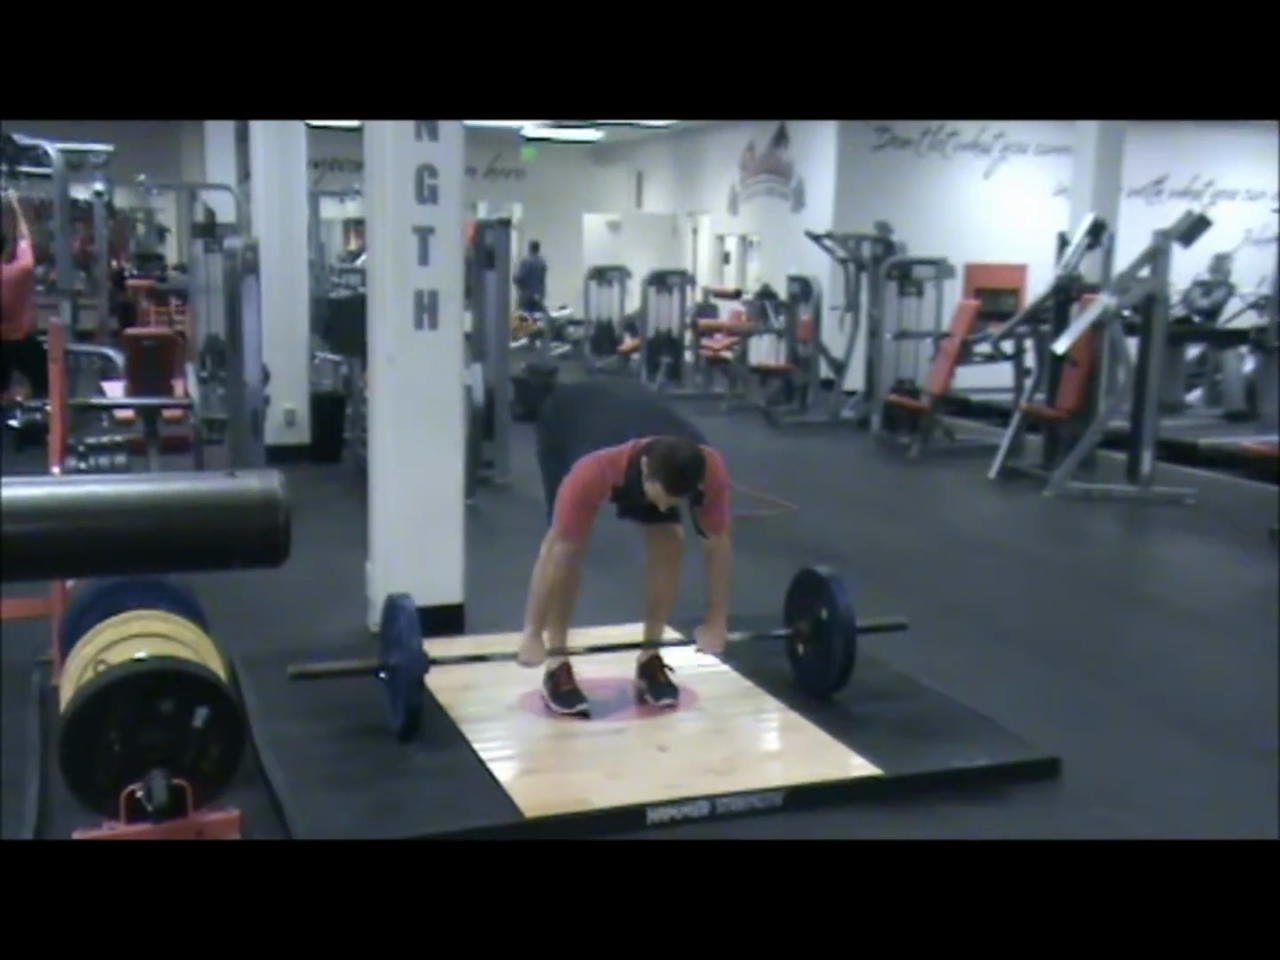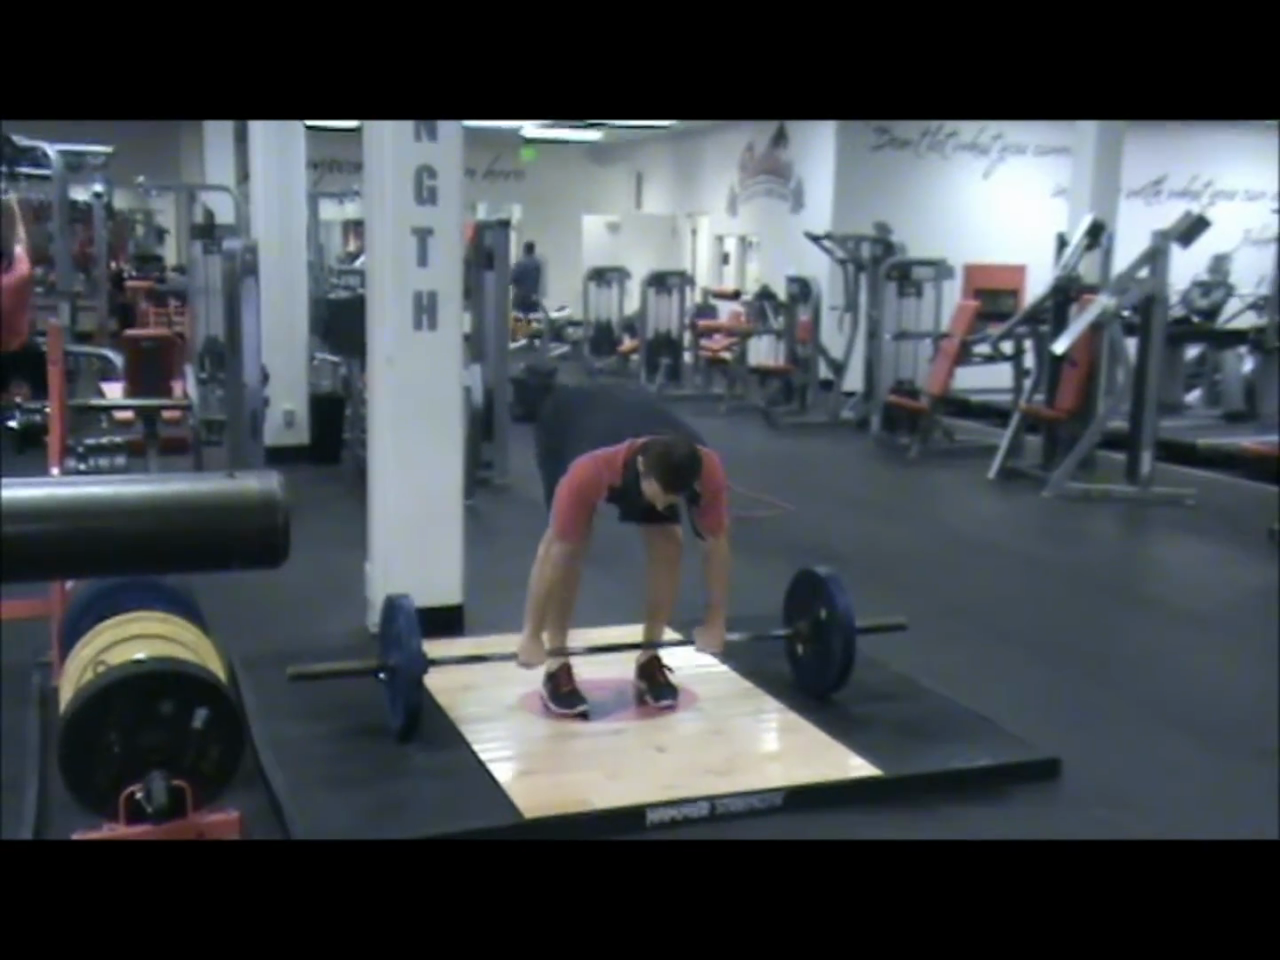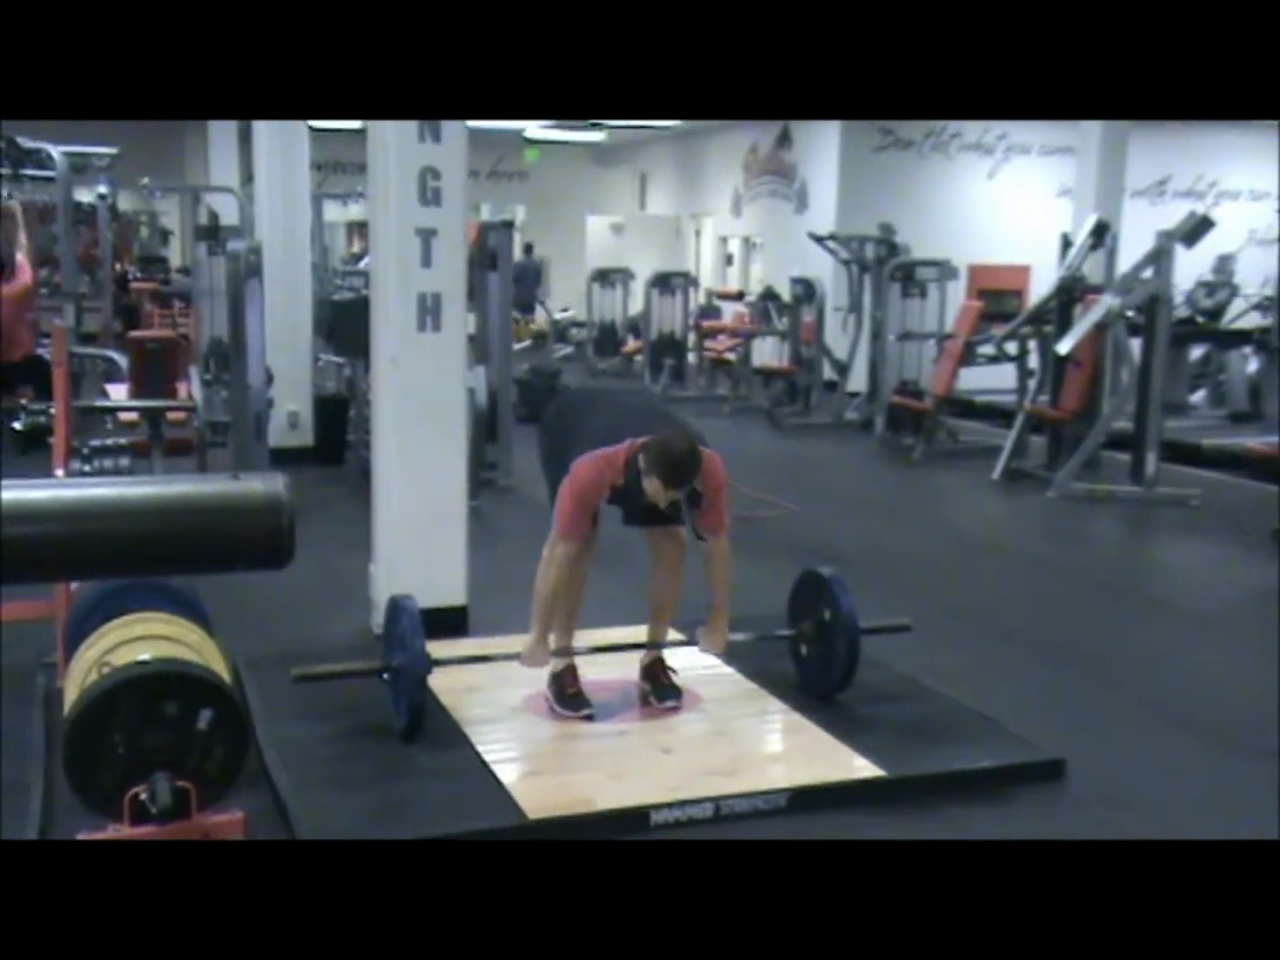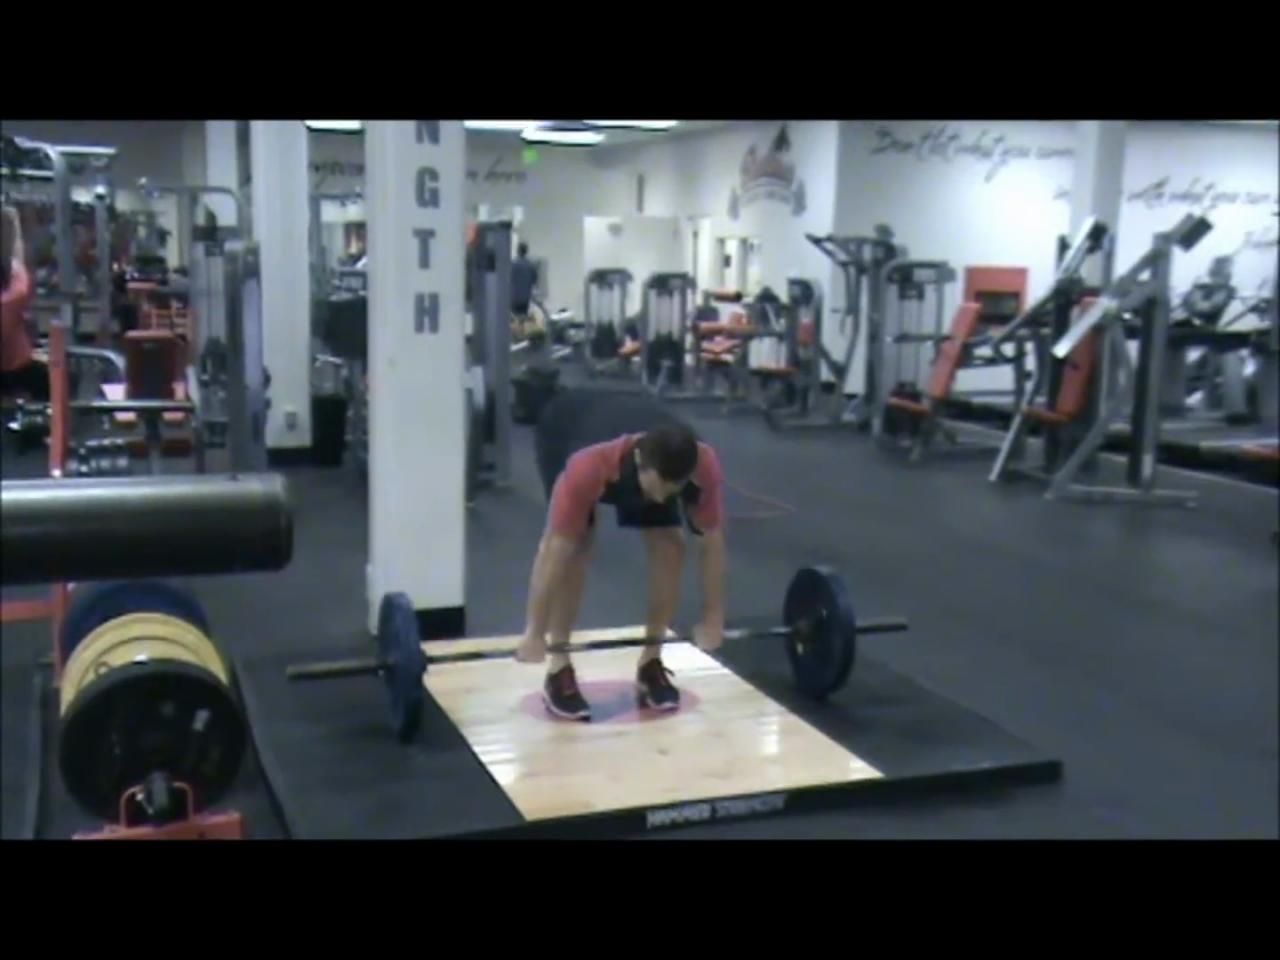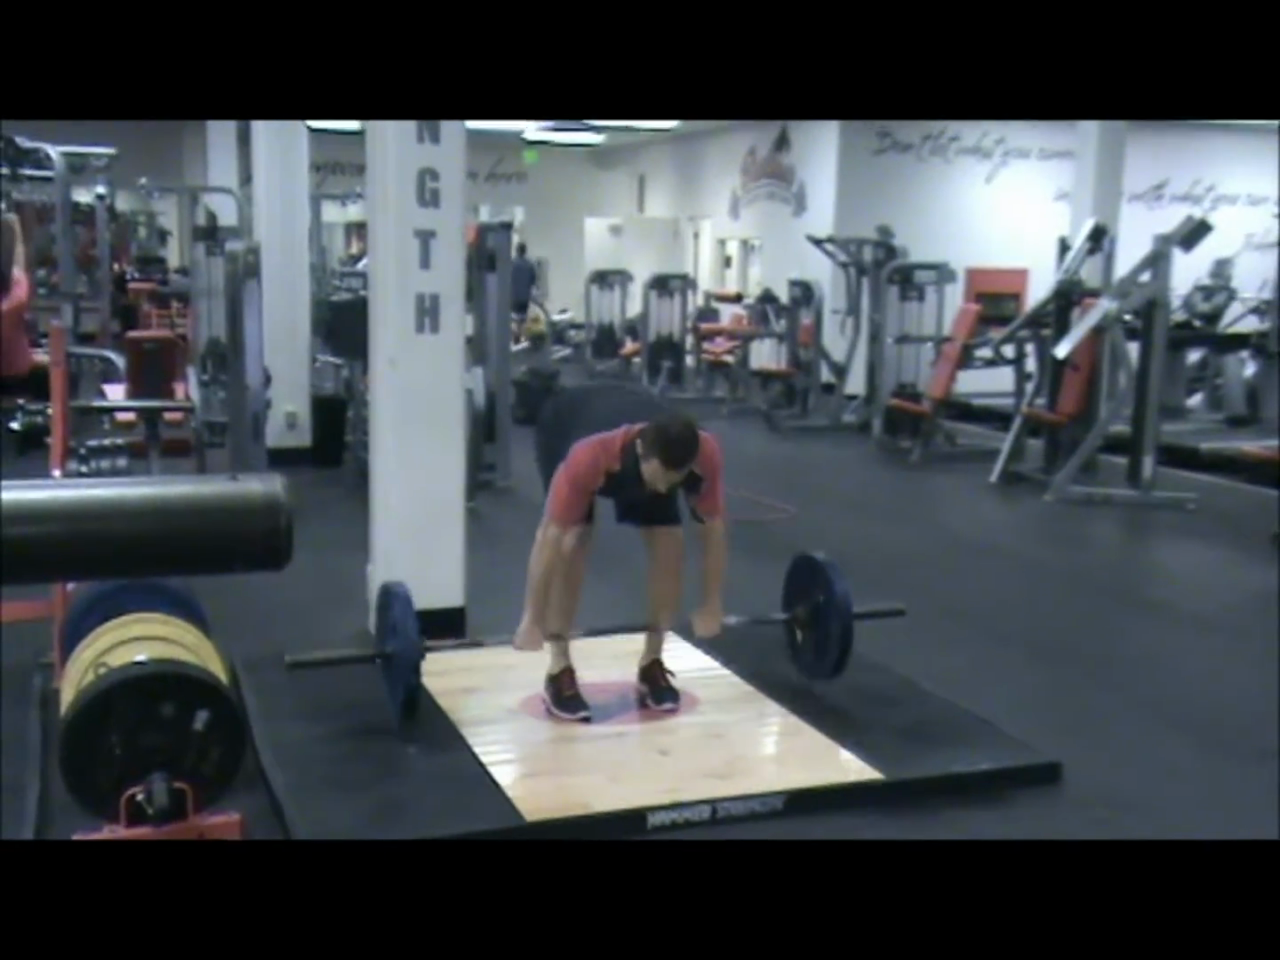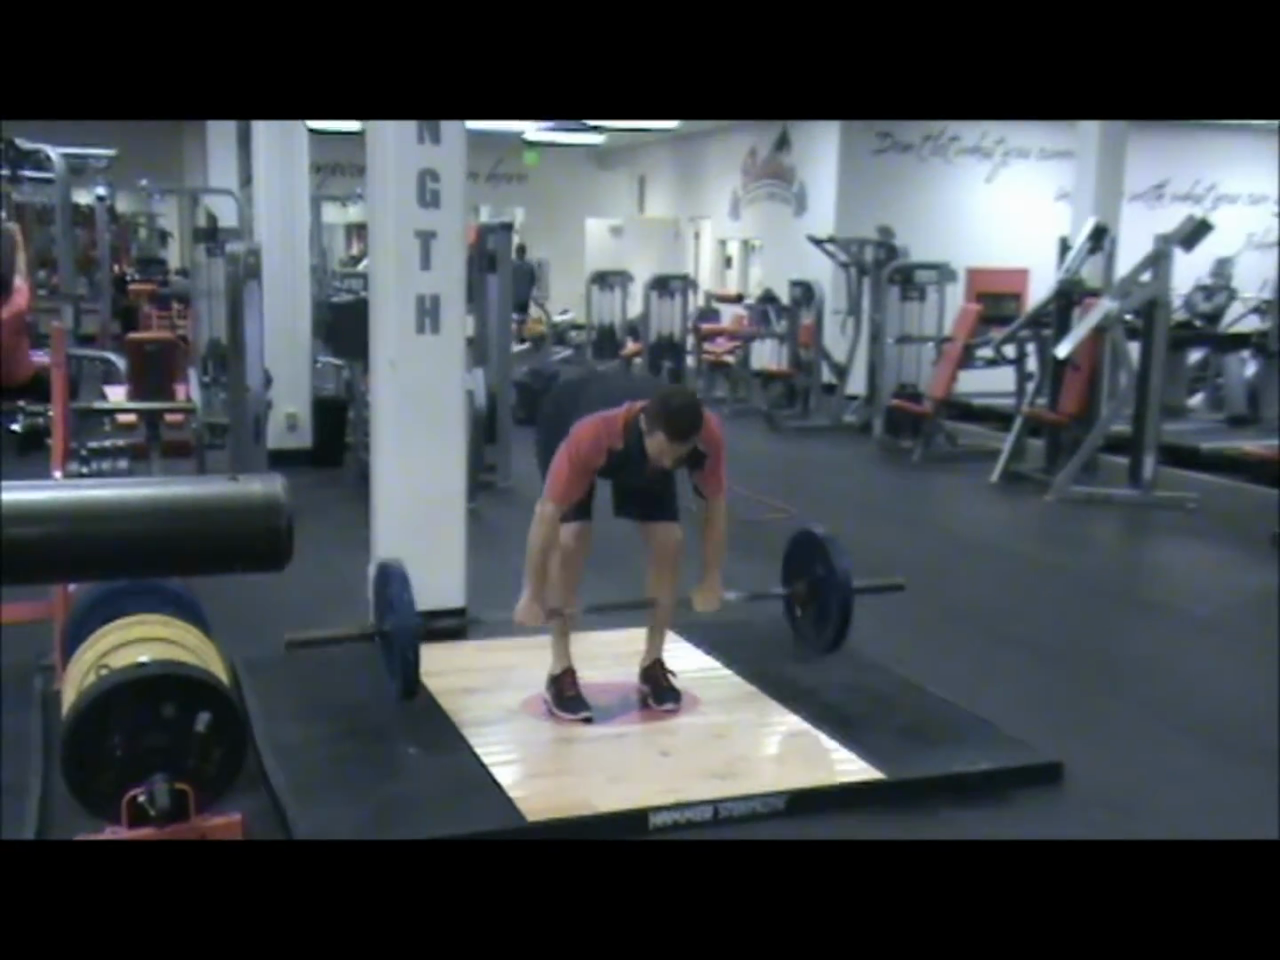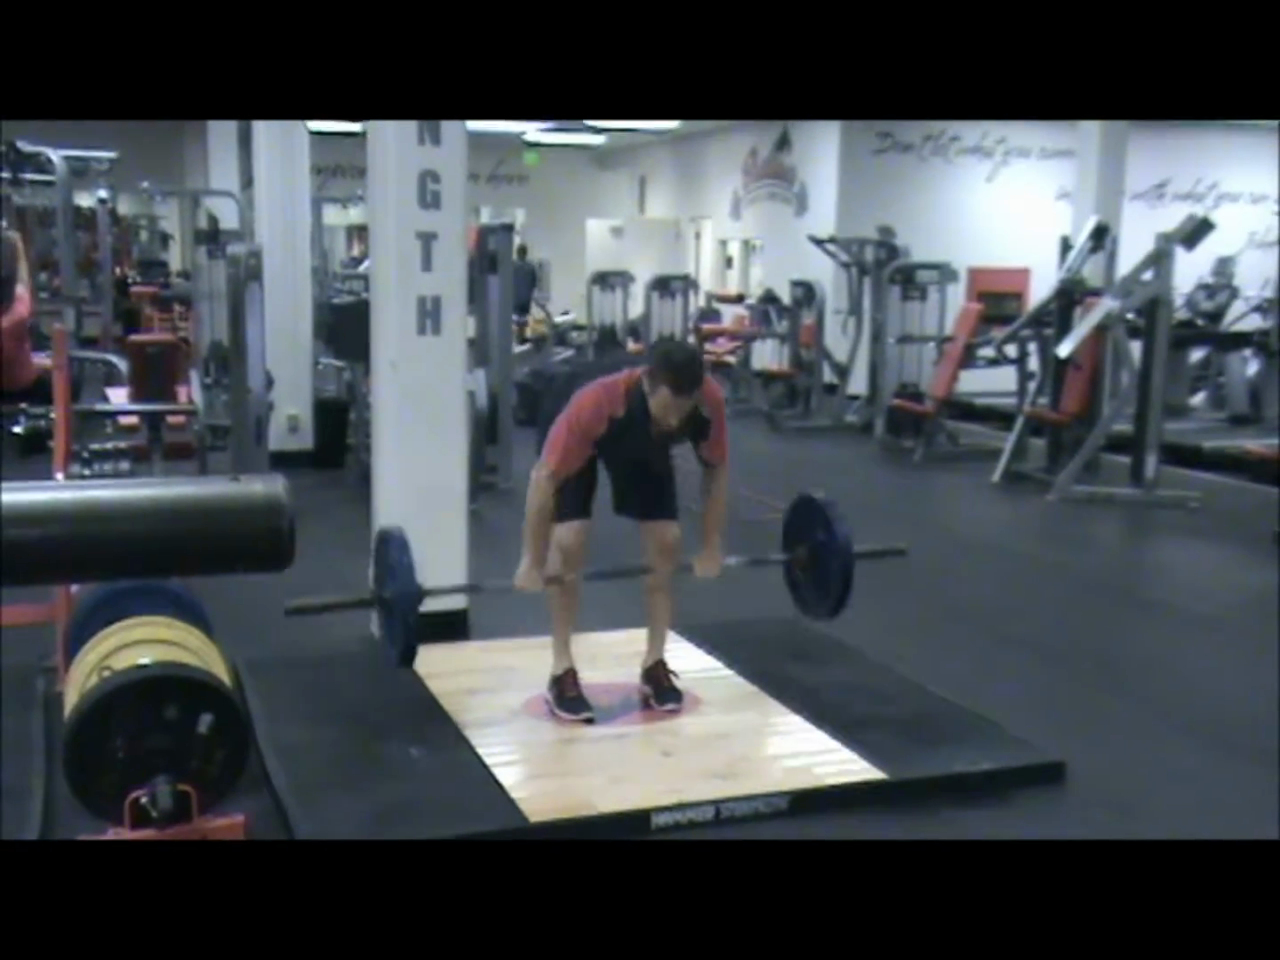
dt=0.1s
person 1, frame 1
left shoulder: (710, 469)
right shoulder: (594, 470)
left elbow: (718, 541)
right elbow: (555, 549)
left wrist: (716, 622)
right wrist: (533, 634)
right hip: (564, 419)
left knee: (669, 540)
right knee: (572, 544)
left ankle: (650, 660)
right ankle: (557, 668)
person 1, frame 2
left shoulder: (707, 470)
right shoulder: (590, 470)
left elbow: (717, 542)
right elbow: (552, 551)
left wrist: (715, 622)
right wrist: (532, 636)
right hip: (562, 423)
left knee: (669, 542)
right knee: (572, 545)
left ankle: (649, 661)
right ankle: (557, 669)
person 1, frame 3
left shoulder: (708, 470)
right shoulder: (592, 470)
left elbow: (717, 542)
right elbow: (557, 551)
left wrist: (718, 622)
right wrist: (538, 636)
right hip: (566, 427)
left knee: (673, 543)
right knee: (578, 546)
left ankle: (653, 662)
right ankle: (562, 670)
person 1, frame 4
left shoulder: (703, 465)
right shoulder: (589, 466)
left elbow: (711, 538)
right elbow: (553, 549)
left wrist: (712, 620)
right wrist: (534, 633)
right hip: (562, 427)
left knee: (671, 544)
right knee: (577, 544)
left ankle: (651, 665)
right ankle: (559, 672)
person 1, frame 5
left shoulder: (704, 454)
right shoulder: (589, 456)
left elbow: (712, 526)
right elbow: (550, 535)
left wrist: (711, 606)
right wrist: (533, 620)
right hip: (561, 426)
left knee: (669, 542)
right knee: (574, 541)
left ankle: (651, 666)
right ankle: (559, 673)
person 1, frame 6
left shoulder: (706, 434)
right shoulder: (591, 435)
left elbow: (714, 502)
right elbow: (548, 512)
left wrist: (711, 580)
right wrist: (532, 594)
left knee: (669, 541)
right knee: (572, 540)
left ankle: (652, 666)
right ankle: (560, 673)
person 1, frame 7
left shoulder: (709, 402)
right shoulder: (593, 404)
left elbow: (717, 470)
right elbow: (545, 477)
left wrist: (711, 546)
right wrist: (532, 561)
left hip: (644, 450)
right hip: (585, 438)
left knee: (666, 540)
right knee: (570, 539)
left ankle: (654, 667)
right ankle: (562, 673)
